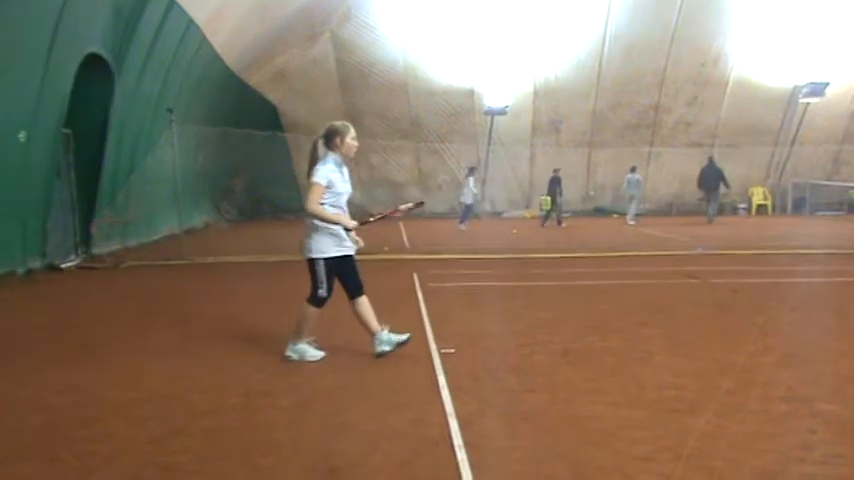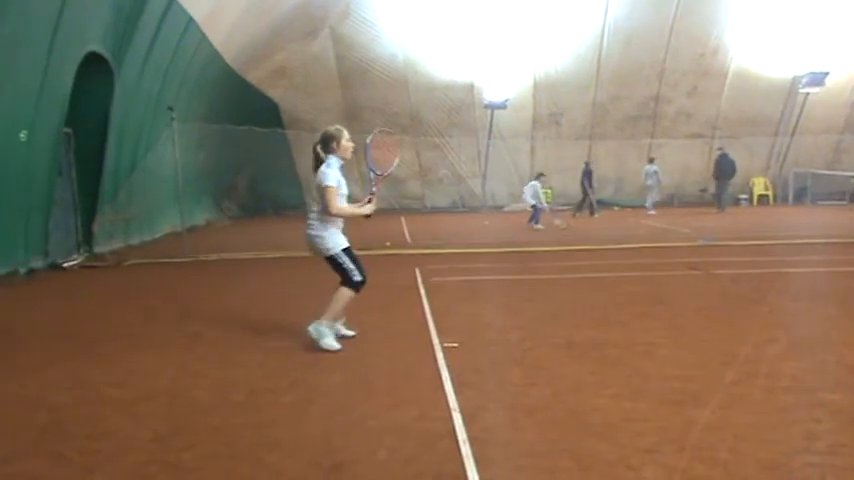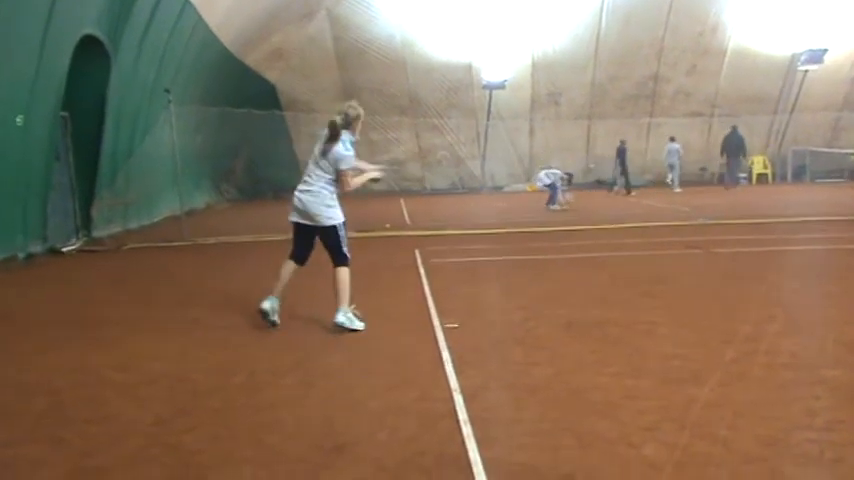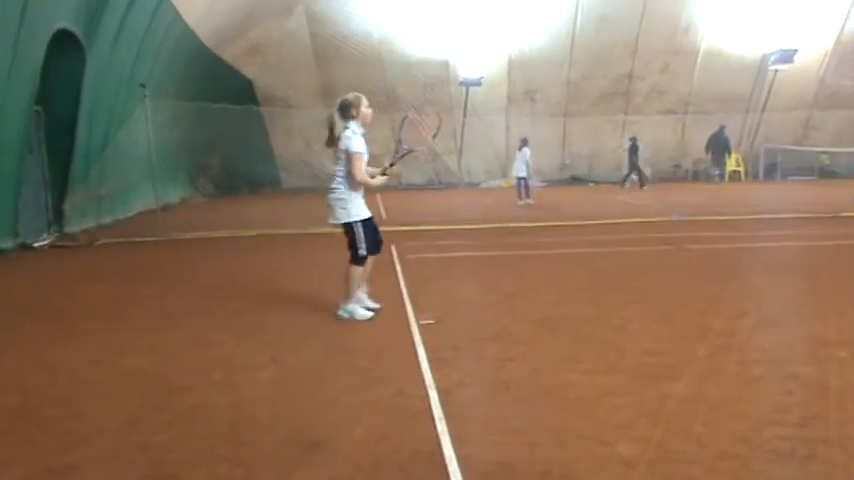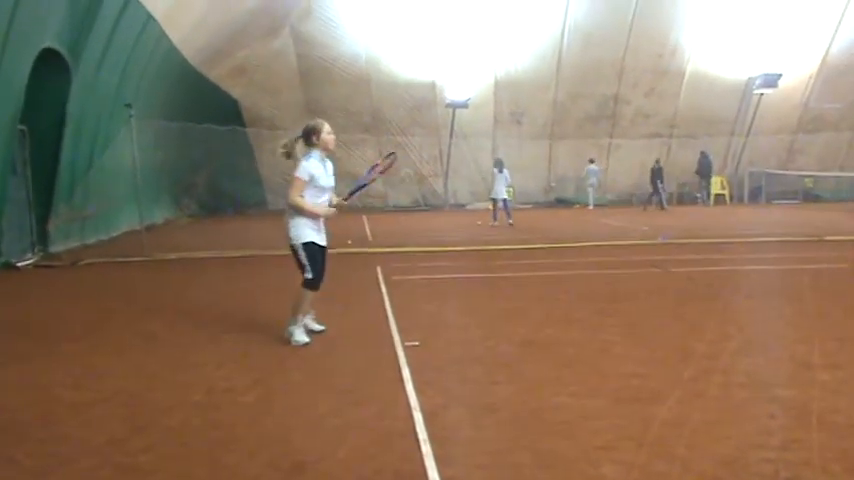
dt=1s
person 1, frame 1
left shoulder: (342, 169)
right shoulder: (324, 169)
right elbow: (311, 207)
left wrist: (349, 231)
right wrist: (345, 223)
left hip: (339, 241)
right hip: (321, 241)
left knee: (355, 290)
right knee: (320, 294)
left ankle: (381, 338)
right ankle: (296, 345)
person 1, frame 2
left shoulder: (331, 169)
right shoulder: (331, 171)
right elbow: (333, 209)
left wrist: (360, 205)
right wrist: (363, 211)
left hip: (324, 233)
right hip: (325, 234)
left knee: (350, 278)
right knee: (356, 280)
left ankle: (334, 325)
right ankle: (321, 325)
person 1, frame 3
left shoulder: (330, 136)
right shoulder: (345, 150)
right elbow: (347, 186)
left wrist: (369, 167)
right wrist: (369, 175)
left hip: (302, 203)
right hip: (323, 207)
left knee: (297, 256)
right knee: (341, 259)
left ankle: (272, 302)
right ankle: (344, 313)
person 1, frame 4
left shoulder: (351, 135)
right shoulder: (354, 138)
right elbow: (359, 178)
left wrist: (378, 172)
right wrist: (378, 181)
left hip: (351, 200)
right hip: (347, 200)
left knee: (374, 243)
right knee: (361, 252)
left ankle: (358, 292)
right ankle: (348, 305)
person 1, frame 5
left shoulder: (328, 166)
right shoulder: (306, 165)
right elbow: (293, 199)
left wrist: (336, 203)
right wrist: (320, 211)
left hip: (318, 229)
right hip: (301, 228)
left knee: (317, 278)
right knee: (313, 275)
left ankle: (305, 317)
right ankle: (295, 324)
